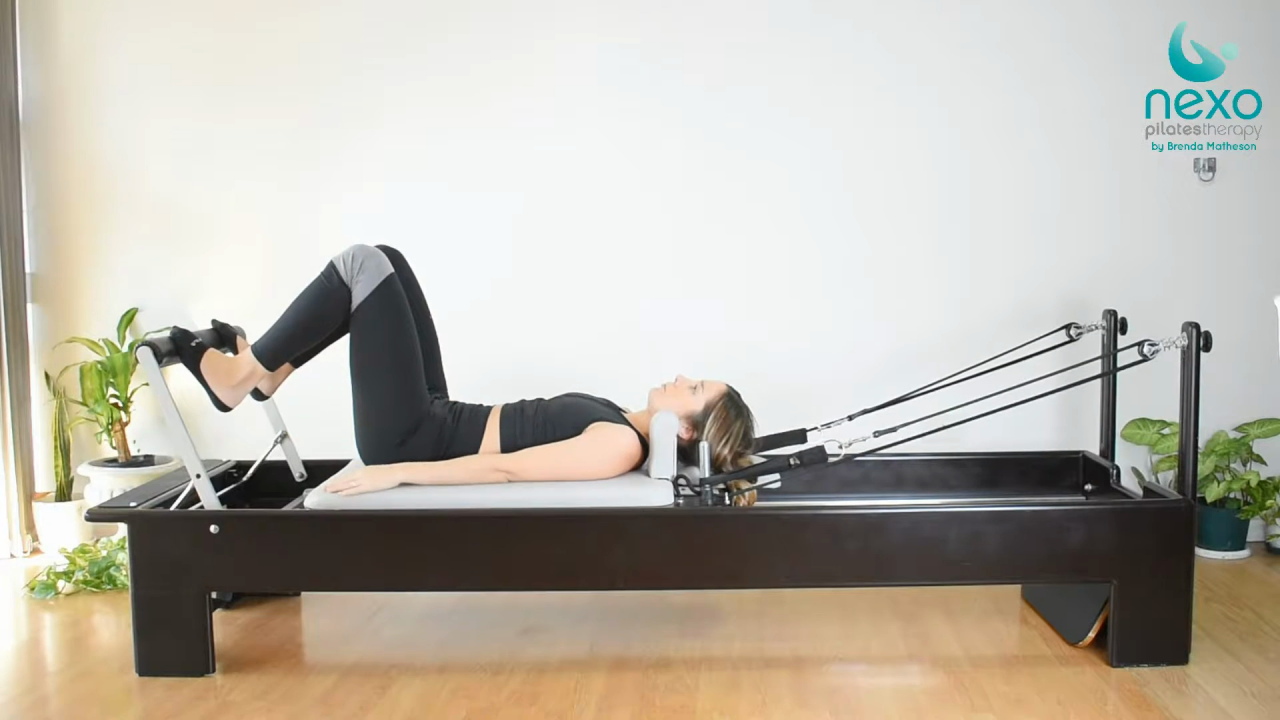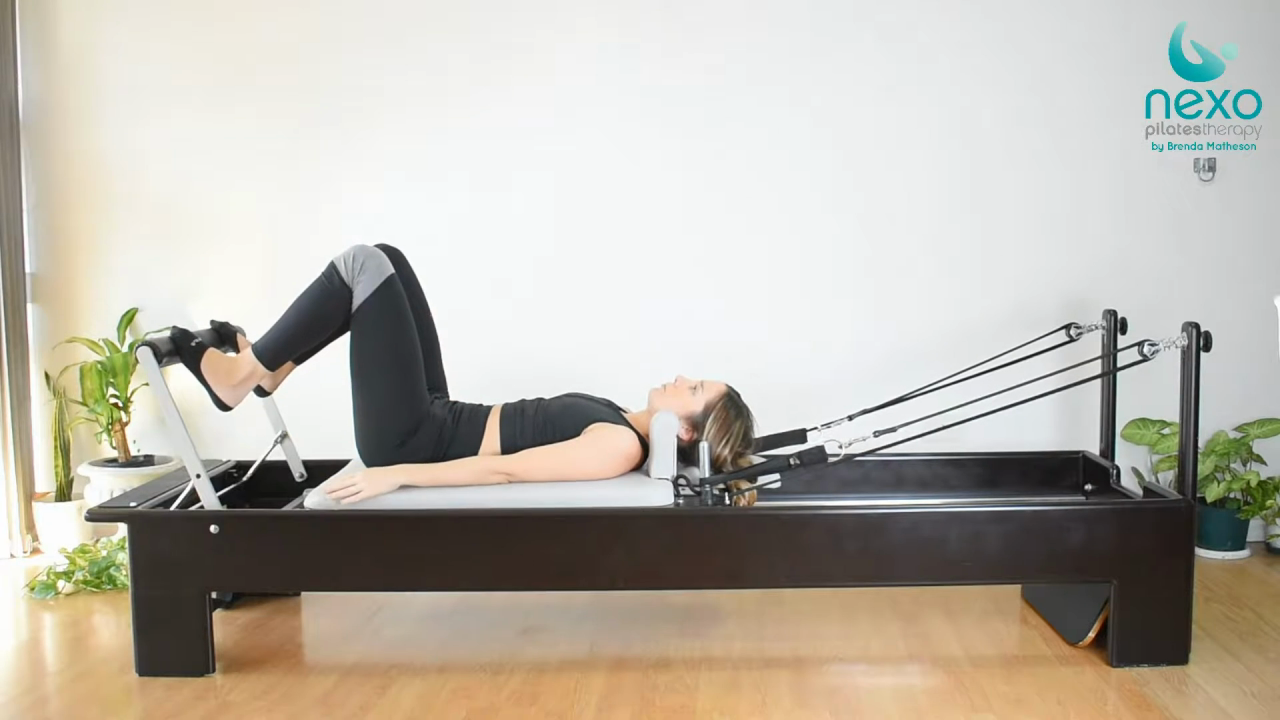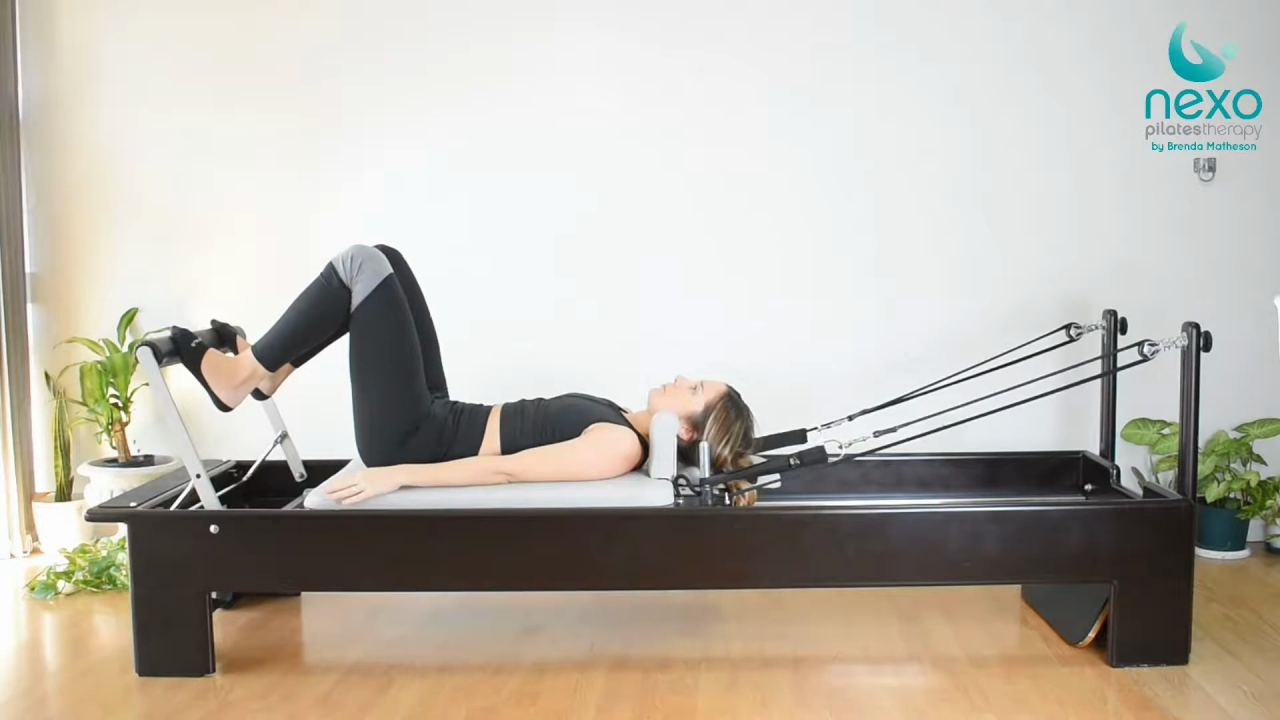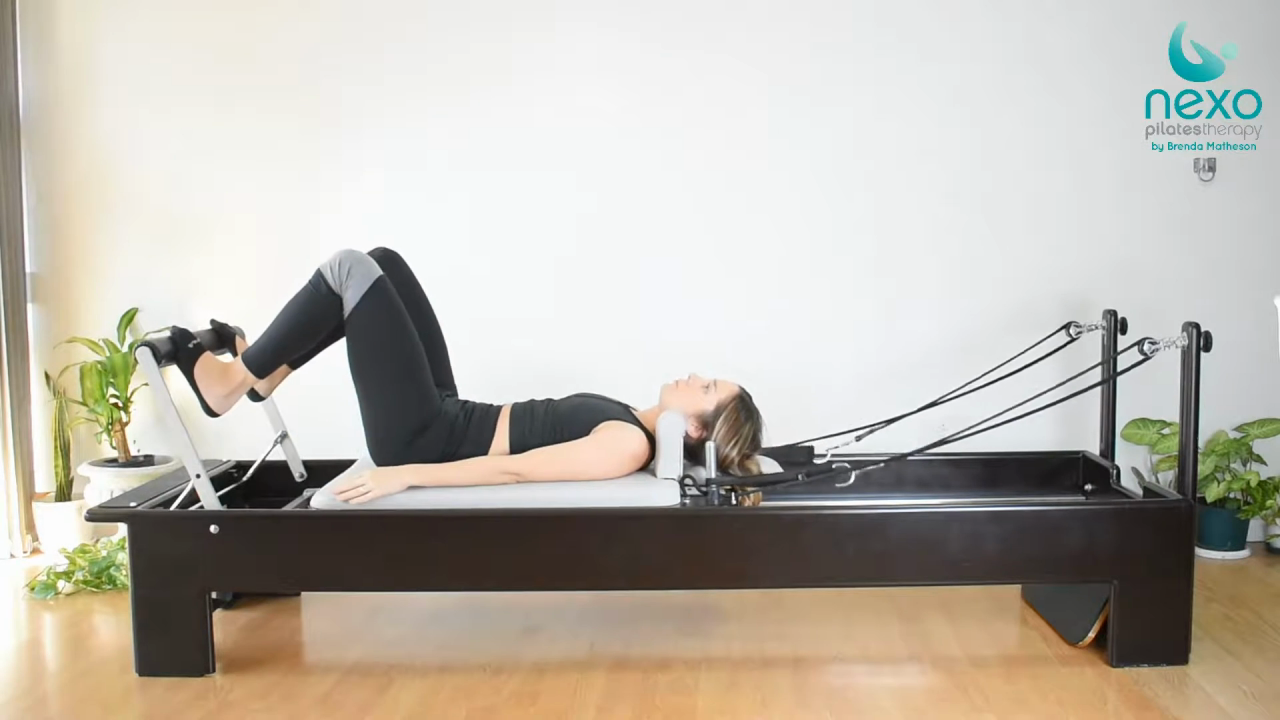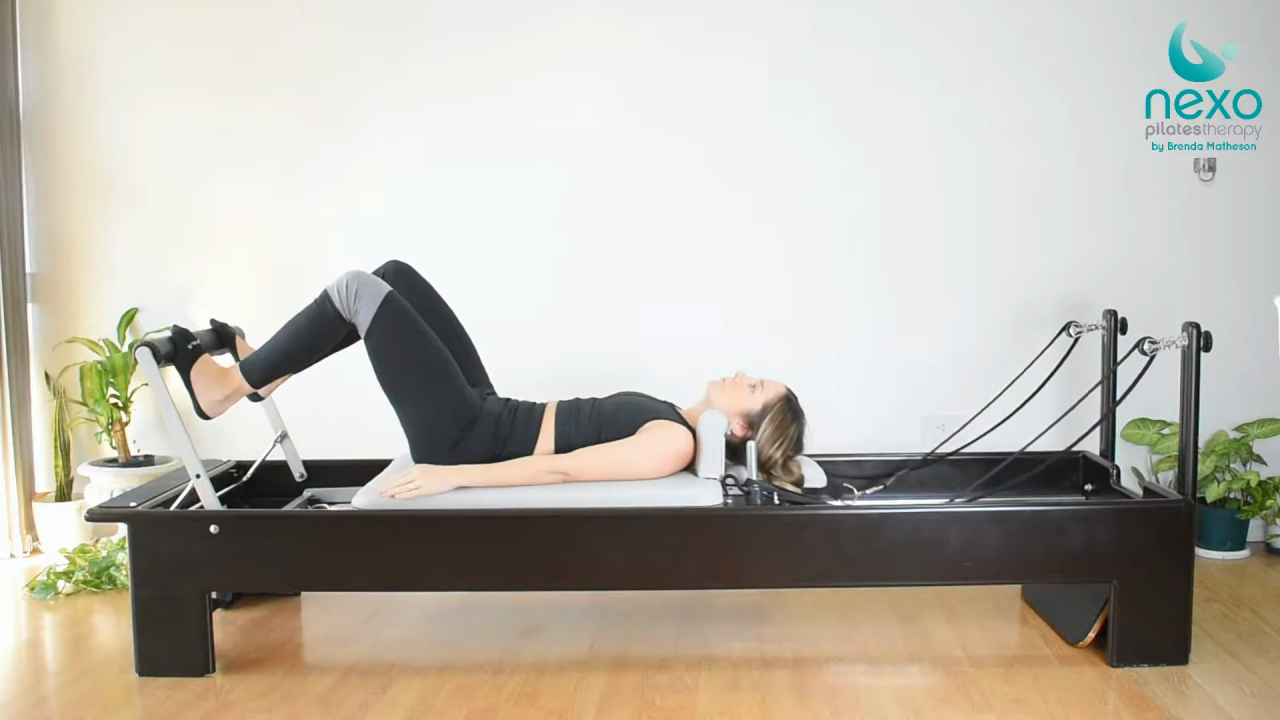
dt=0.3s
person 1, frame 1
left shoulder: (619, 448)
right shoulder: (623, 424)
left elbow: (504, 468)
left wrist: (397, 472)
left hip: (410, 439)
right hip: (439, 418)
left knee: (362, 267)
right knee: (381, 261)
left ankle: (241, 374)
right ankle: (267, 369)
person 1, frame 2
left shoulder: (620, 449)
right shoulder: (623, 423)
left elbow: (504, 471)
left wrist: (396, 475)
left hip: (409, 440)
right hip: (438, 420)
left knee: (363, 265)
right knee: (384, 259)
left ankle: (242, 373)
right ankle: (267, 367)
person 1, frame 3
left shoulder: (620, 449)
right shoulder: (622, 424)
left elbow: (506, 472)
left wrist: (397, 475)
left hip: (411, 441)
right hip: (440, 418)
left knee: (361, 266)
right knee: (382, 261)
left ankle: (242, 374)
right ankle: (266, 367)
person 1, frame 4
left shoulder: (629, 447)
right shoulder: (632, 423)
left elbow: (516, 471)
left wrist: (406, 474)
left hip: (422, 440)
right hip: (448, 419)
left knee: (350, 269)
right knee: (380, 264)
left ankle: (233, 381)
right ankle: (264, 371)
person 1, frame 5
left shoulder: (674, 445)
right shoulder: (673, 421)
left elbow: (563, 470)
left wrist: (454, 476)
left hip: (470, 439)
right hip: (490, 414)
left knee: (357, 290)
right knee: (393, 277)
left ankle: (228, 384)
right ankle: (263, 371)
